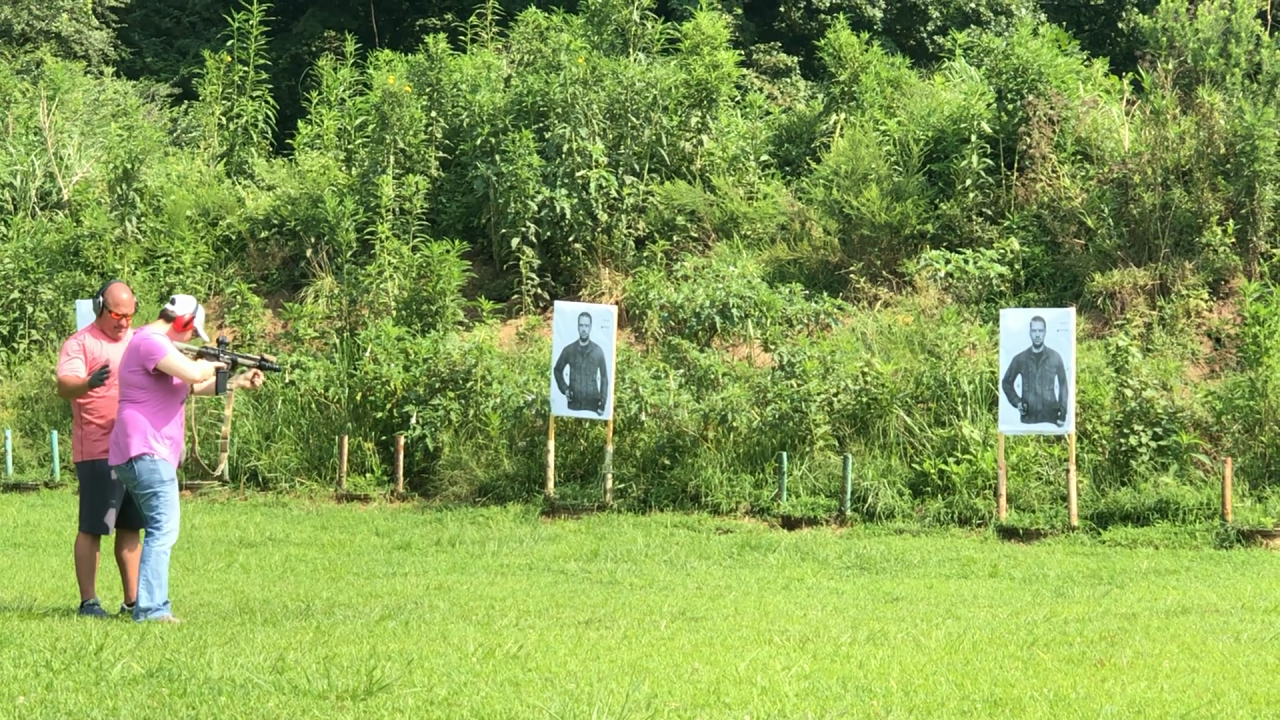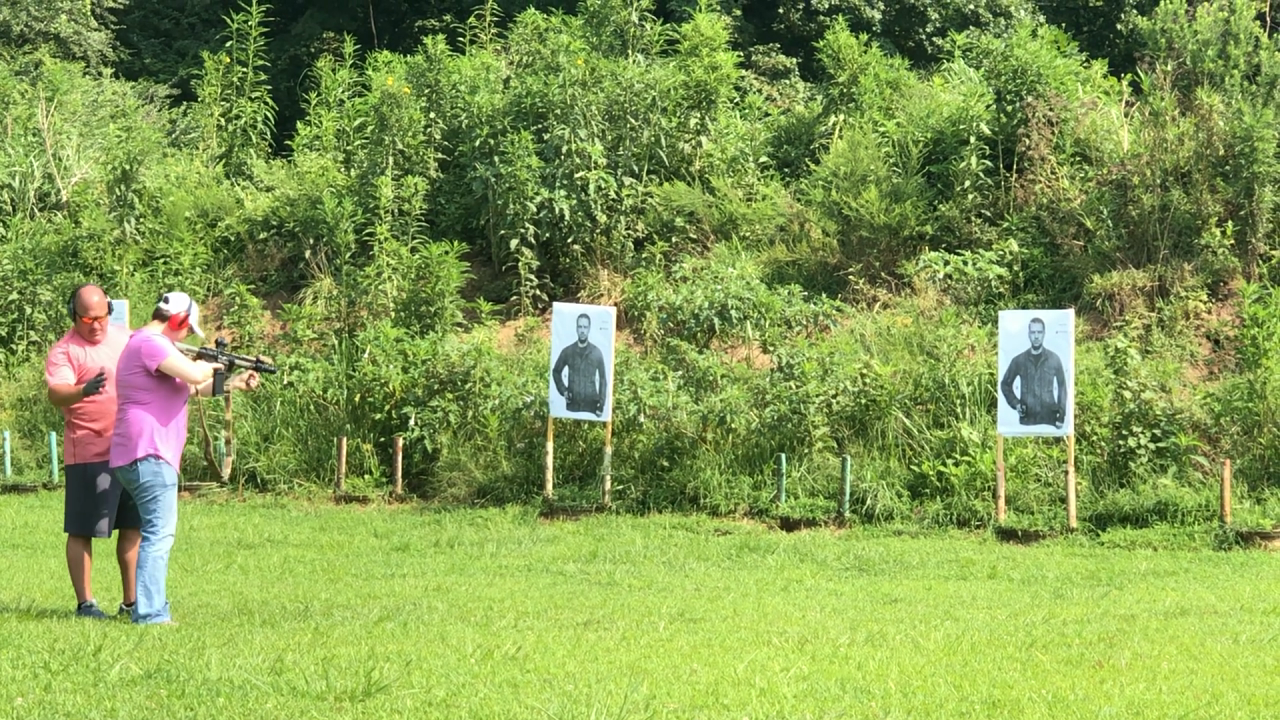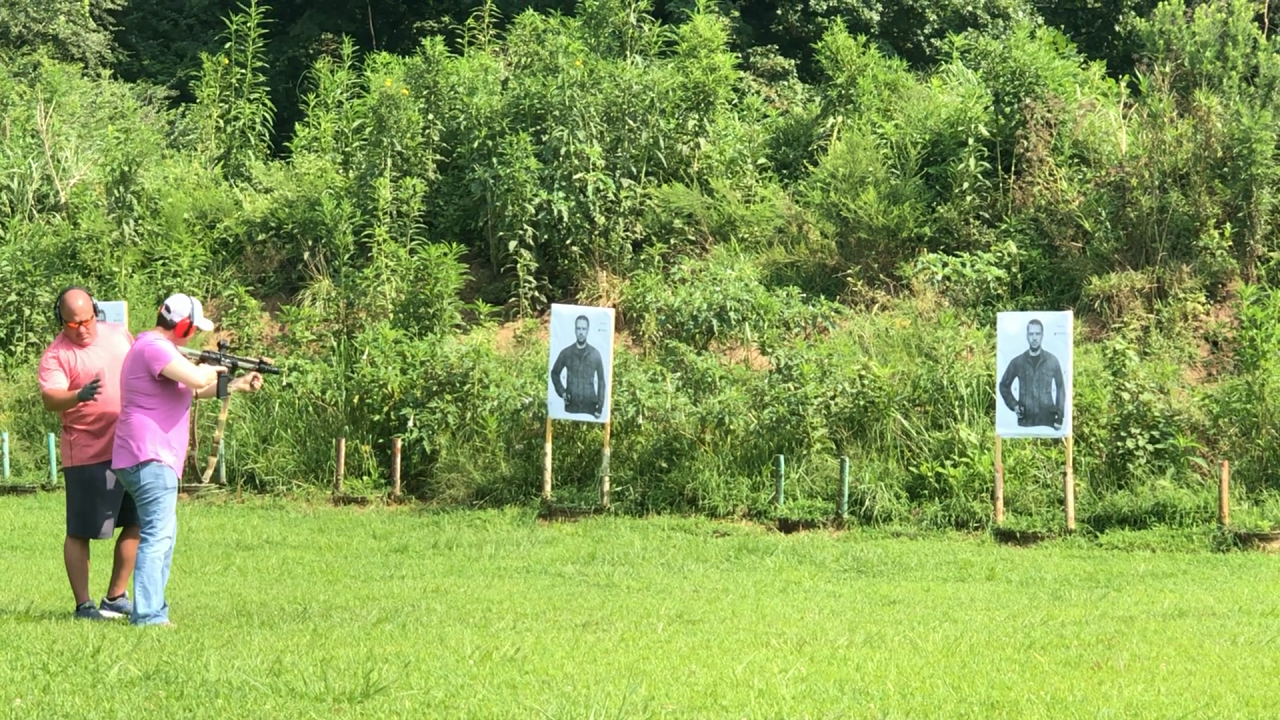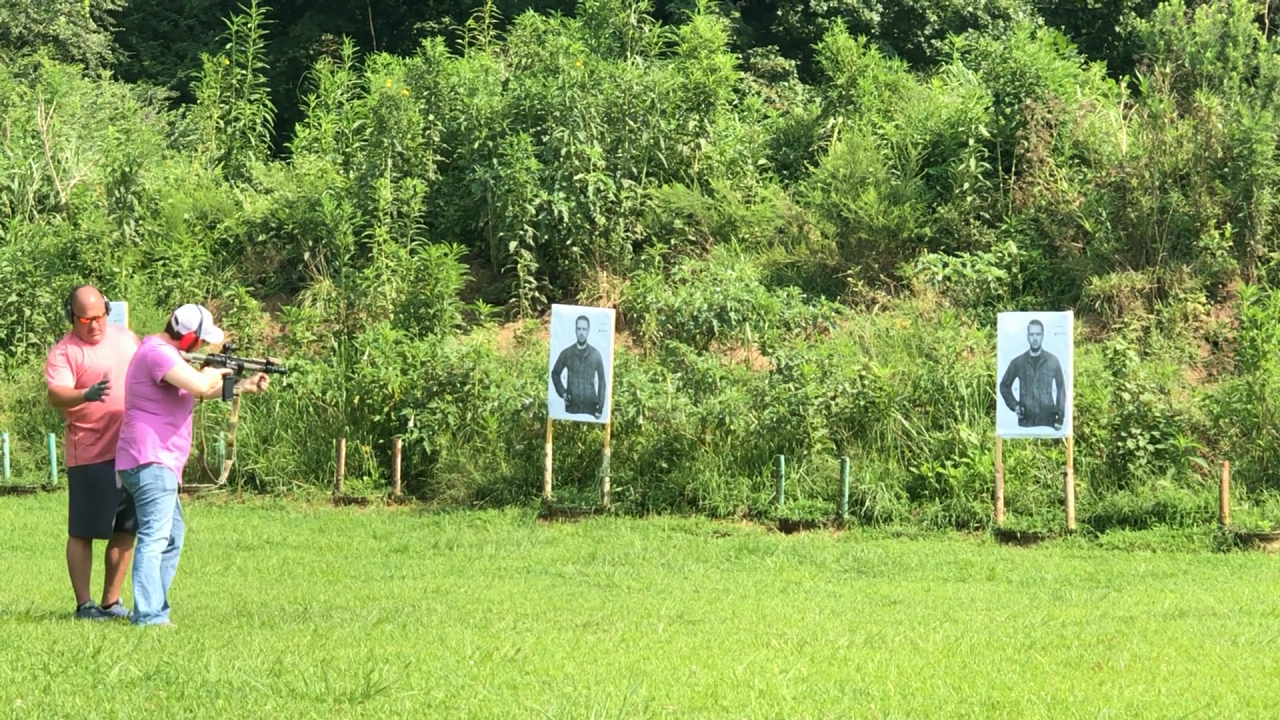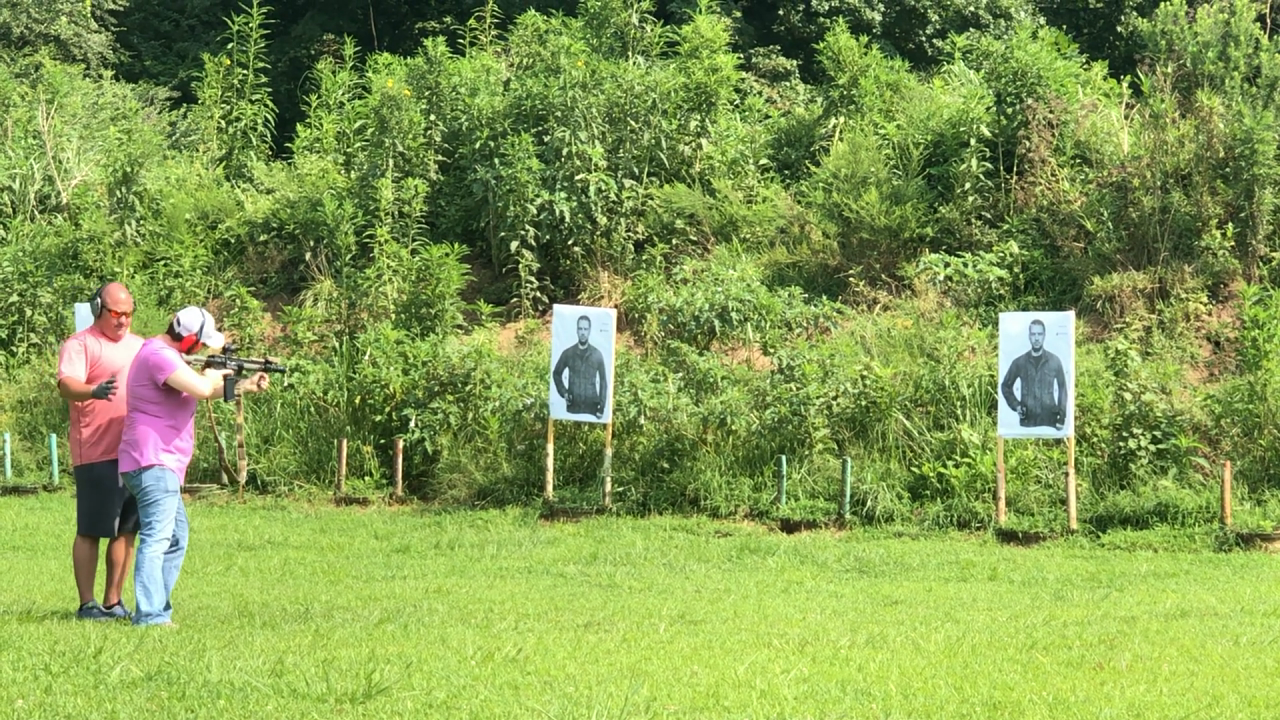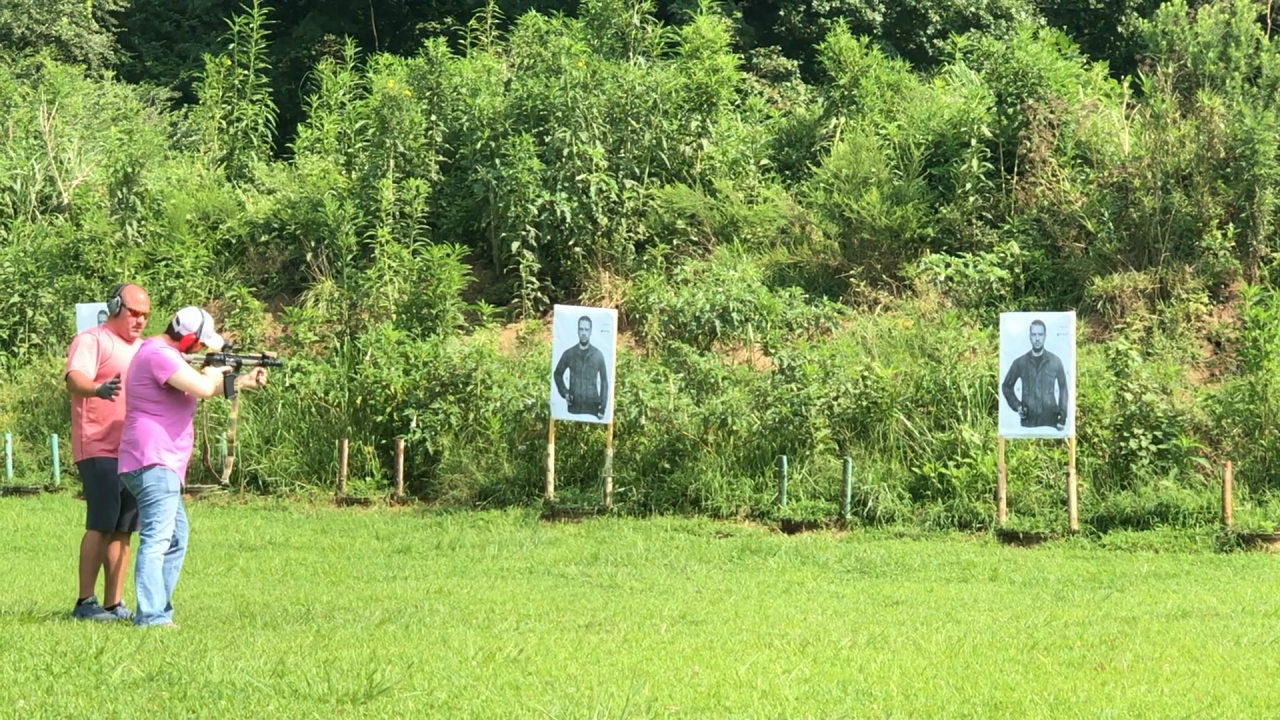
dt=0.3s
person 1, frame 1
right shoulder: (79, 343)
right elbow: (64, 386)
right wrist: (89, 383)
right hip: (98, 451)
left knee: (131, 527)
right knee: (93, 527)
left ankle: (132, 600)
right ankle: (88, 601)
person 1, frame 2
left shoulder: (124, 336)
right shoulder: (64, 350)
right elbow: (55, 394)
right wrist: (83, 391)
right hip: (89, 454)
left knee: (131, 527)
right knee: (82, 530)
left ankle: (131, 601)
right ankle: (85, 603)
person 1, frame 3
left shoulder: (119, 334)
right shoulder: (55, 355)
right elbow: (49, 399)
right wrist: (78, 396)
right hip: (88, 455)
left knee: (136, 524)
right knee: (80, 531)
left ankle: (116, 597)
right ankle: (84, 604)
person 1, frame 4
left shoulder: (126, 338)
right shoulder: (63, 351)
right elbow: (56, 395)
right wrist: (85, 395)
right hip: (92, 455)
left knee: (127, 530)
right knee: (83, 532)
left ankle: (111, 602)
right ankle: (84, 604)
person 1, frame 5
left shoulder: (139, 344)
right shoulder: (79, 344)
right elbow: (66, 385)
right wrist: (93, 391)
right hip: (97, 454)
left knee: (126, 530)
right knee: (91, 531)
left ankle: (112, 603)
right ankle: (87, 605)
person 1, frame 6
left shoulder: (143, 348)
right shoulder: (91, 340)
right elbow: (74, 379)
right wrist: (97, 389)
right hip: (99, 450)
left knee: (122, 530)
right knee: (101, 525)
left ankle: (113, 603)
right ankle: (85, 601)
person 2, frame 1
left shoulder: (155, 344)
right shoulder: (150, 341)
left elbow: (190, 387)
right elbow: (193, 374)
left wrist: (237, 382)
right wrist: (209, 365)
left hip: (153, 453)
right hip: (145, 452)
left knee: (164, 528)
right knee: (164, 527)
left ankle: (154, 605)
right ankle: (150, 608)
person 2, frame 2
left shoulder: (149, 344)
right shoulder: (150, 343)
left elbow: (188, 388)
right elbow: (194, 375)
left wrist: (232, 383)
right wrist: (208, 367)
left hip: (149, 456)
right hip: (149, 455)
left knee: (161, 533)
right knee: (159, 533)
left ankle: (153, 608)
right ankle: (149, 614)
person 2, frame 3
left shoulder: (157, 346)
right shoulder: (155, 347)
left elbow: (190, 390)
right elbow: (197, 380)
left wrist: (236, 385)
right wrist: (211, 371)
left hip: (153, 458)
right hip: (149, 458)
left knee: (164, 534)
right knee: (157, 535)
left ankle: (152, 609)
right ankle: (148, 615)
person 2, frame 4
left shoulder: (165, 351)
right shoulder: (158, 353)
left elbow: (197, 391)
right elbow: (200, 386)
left wrist: (242, 385)
right wrist: (214, 373)
left hip: (157, 461)
right hip: (150, 460)
left knee: (171, 537)
right knee: (155, 536)
left ankle: (154, 608)
right ankle: (148, 614)
person 2, frame 5
left shoulder: (166, 353)
right shoulder: (159, 355)
left elbow: (195, 390)
right elbow: (201, 389)
left wrist: (244, 385)
right wrist: (213, 376)
left hip: (161, 463)
right hip: (153, 462)
left knee: (176, 537)
right knee: (157, 537)
left ankle: (157, 608)
right ankle: (149, 615)
person 2, frame 6
left shoulder: (165, 352)
right shoulder: (160, 354)
left elbow: (194, 388)
right elbow: (202, 388)
left wrist: (242, 382)
right wrist: (213, 374)
left hip: (160, 463)
right hip: (154, 462)
left knee: (175, 537)
right knee: (157, 538)
left ankle: (158, 609)
right ankle: (150, 616)
